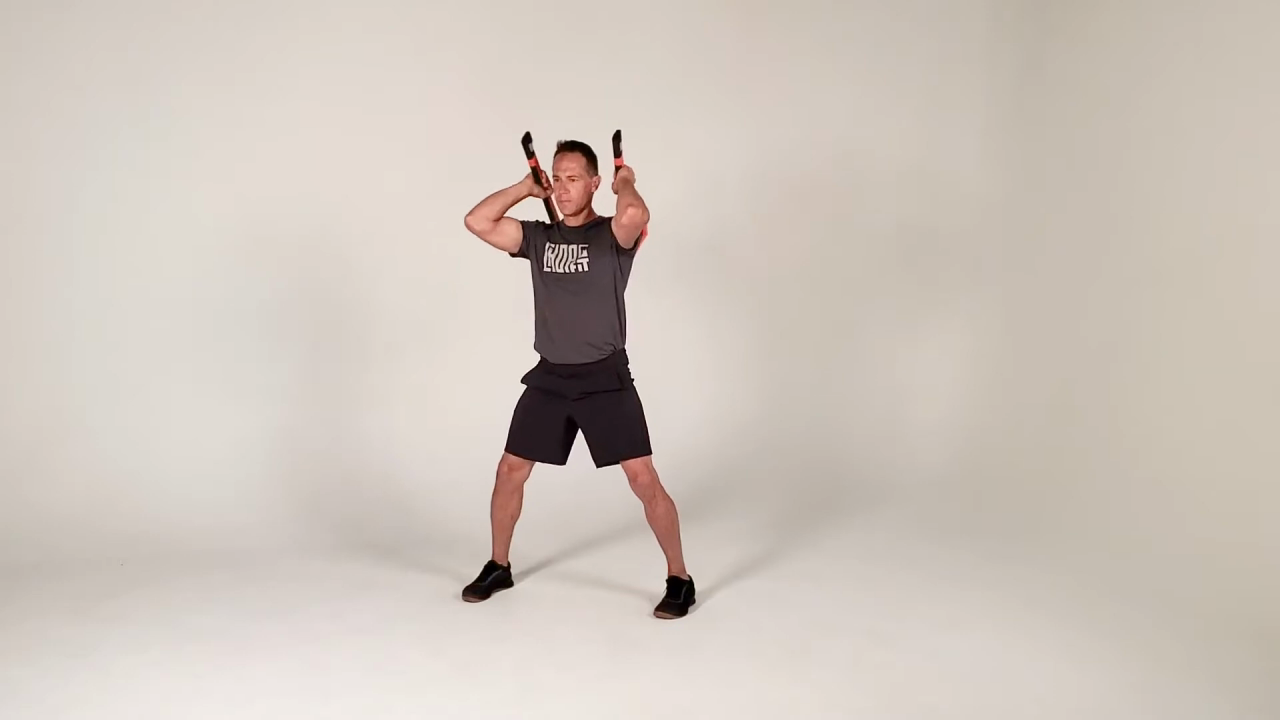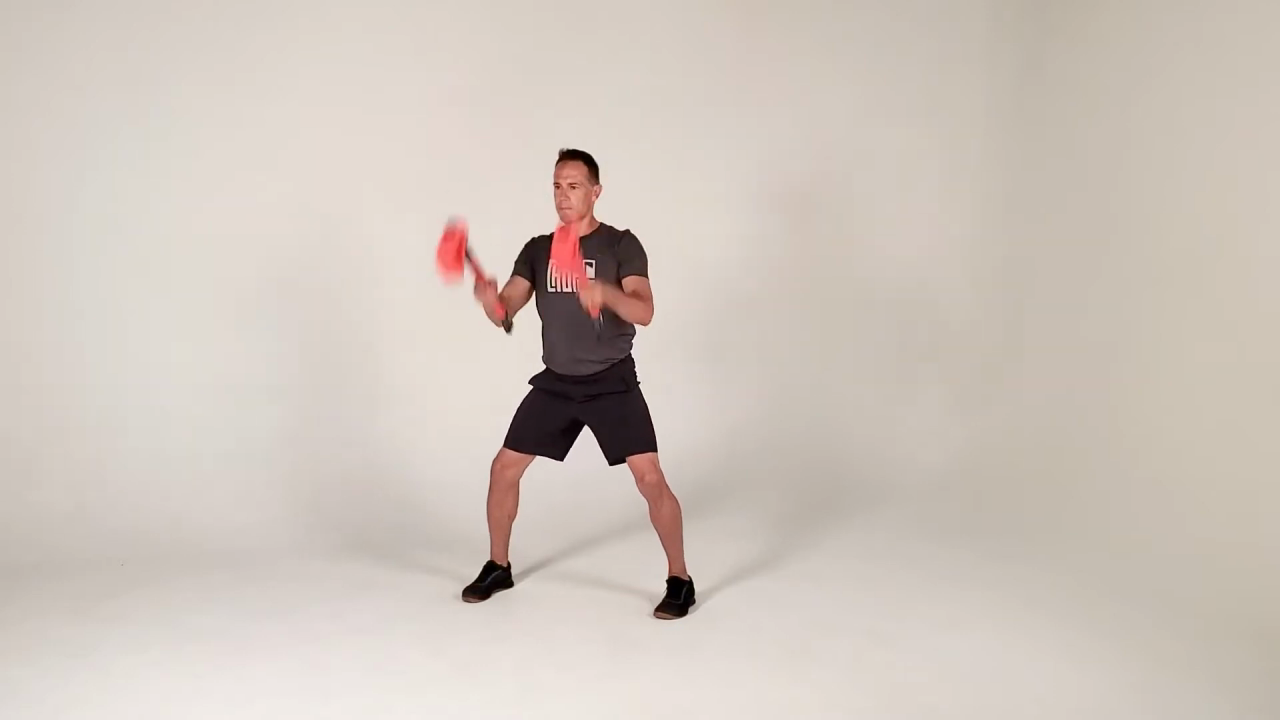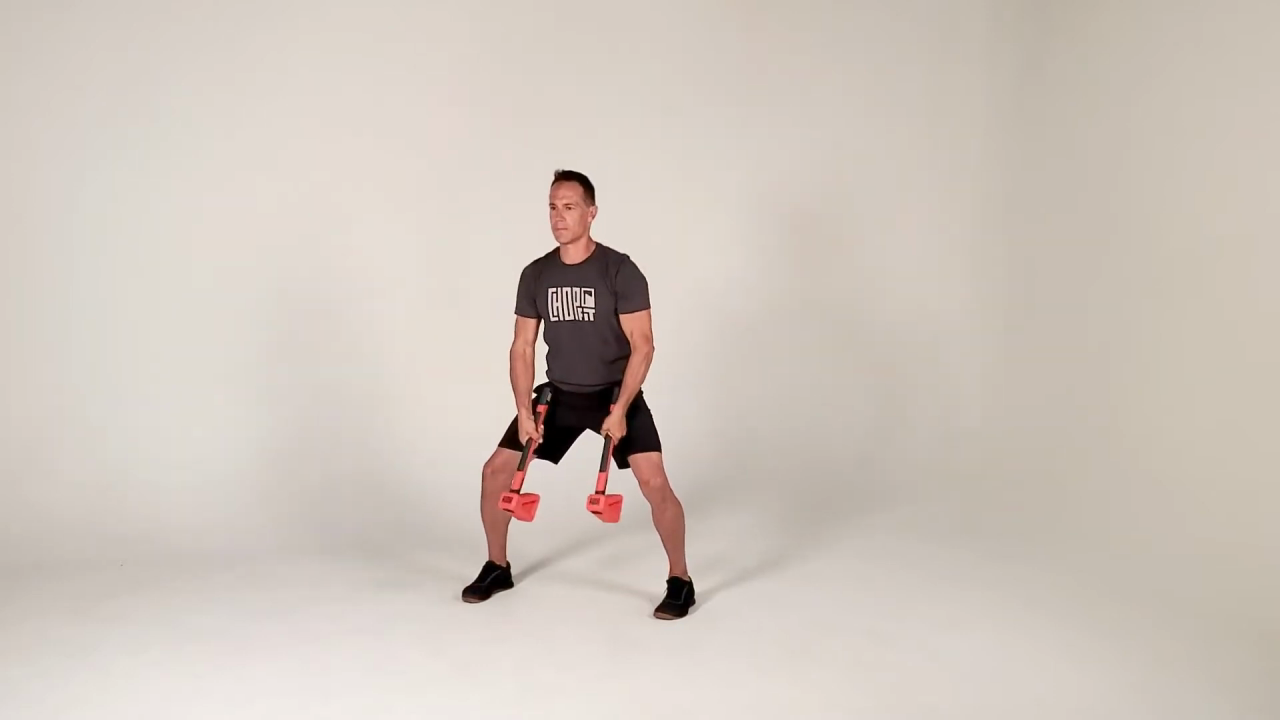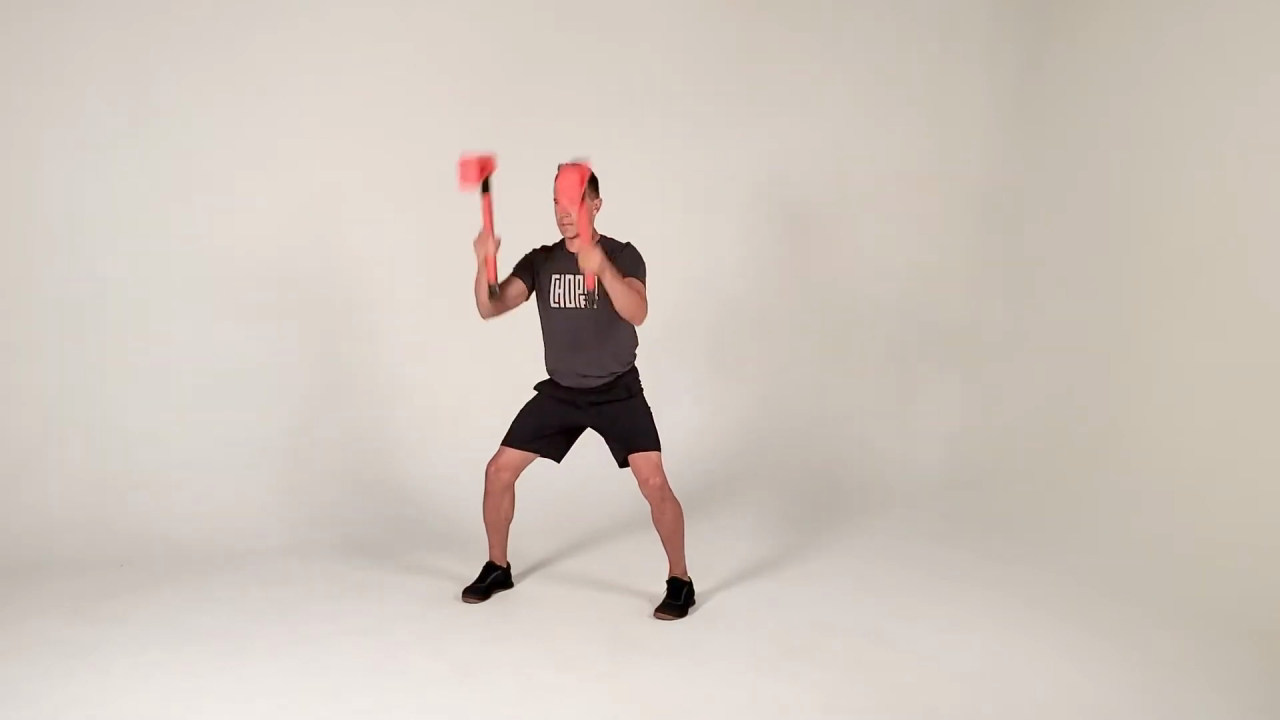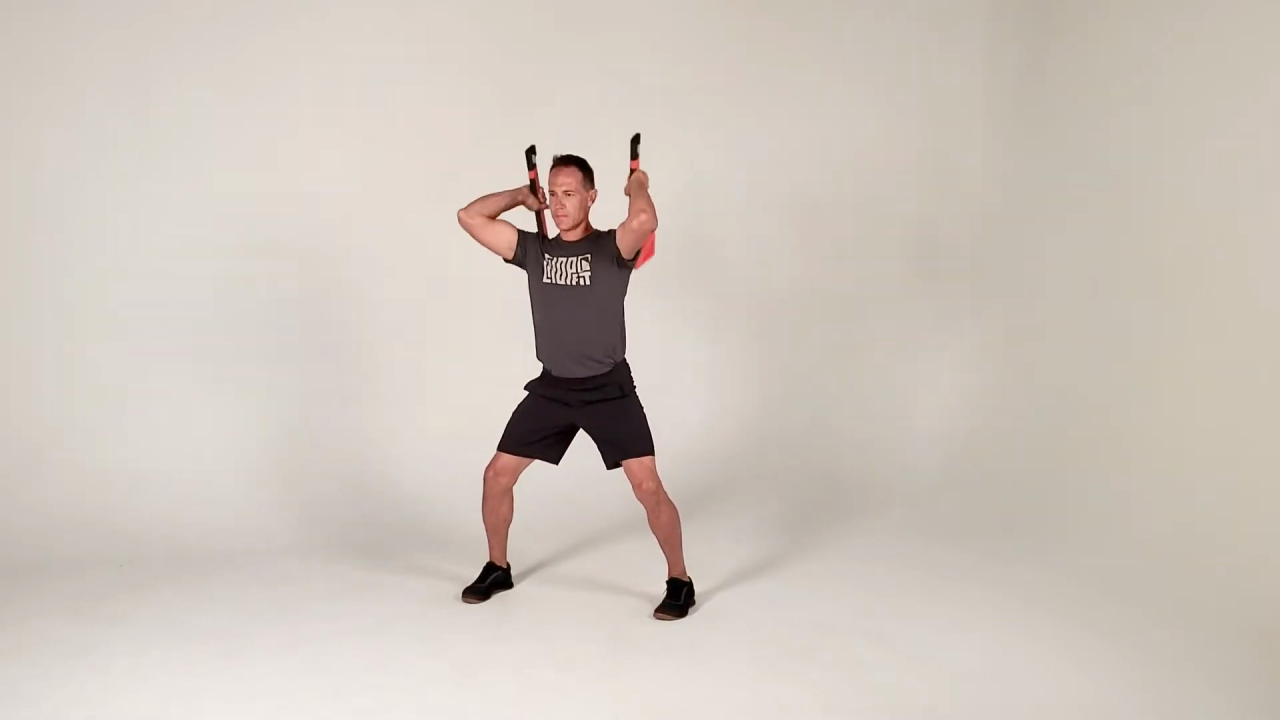
dt=0.4s
person 1, frame 1
left shoulder: (613, 235)
right shoulder: (537, 236)
left elbow: (636, 215)
right elbow: (476, 221)
left wrist: (625, 183)
right wrist: (525, 188)
left hip: (605, 379)
right hip: (549, 379)
left knee: (643, 480)
right knee: (510, 471)
left ankle: (679, 579)
right ankle: (498, 567)
person 1, frame 2
left shoulder: (620, 245)
right shoulder: (537, 250)
left elbow: (644, 312)
right elbow: (501, 313)
left wrist: (604, 294)
right wrist: (490, 296)
left hip: (612, 383)
right hip: (555, 383)
left knee: (650, 479)
right knee: (503, 469)
left ankle: (679, 579)
right ankle: (497, 566)
person 1, frame 3
left shoulder: (620, 270)
right shoulder: (535, 275)
left elbow: (642, 346)
right elbow: (522, 348)
left wrist: (620, 410)
right wrist: (524, 410)
left hip: (616, 395)
right hip: (559, 395)
left knee: (654, 483)
right knee: (495, 472)
left ankle: (680, 581)
right ankle: (497, 568)
person 1, frame 4
left shoulder: (622, 255)
right shoulder: (539, 261)
left elbow: (636, 313)
right elbow: (490, 307)
left wrist: (601, 266)
right wrist: (483, 264)
left hip: (618, 391)
right hip: (559, 391)
left knee: (653, 482)
right knee: (498, 470)
left ankle: (679, 581)
right ankle: (497, 567)
person 1, frame 5
left shoulder: (613, 247)
right shoulder: (533, 248)
left elbow: (643, 221)
right elbow: (469, 217)
left wrist: (636, 186)
right wrist: (522, 197)
left hip: (608, 389)
right hip: (552, 389)
left knee: (647, 486)
right knee: (496, 475)
left ankle: (679, 581)
right ankle: (497, 567)
